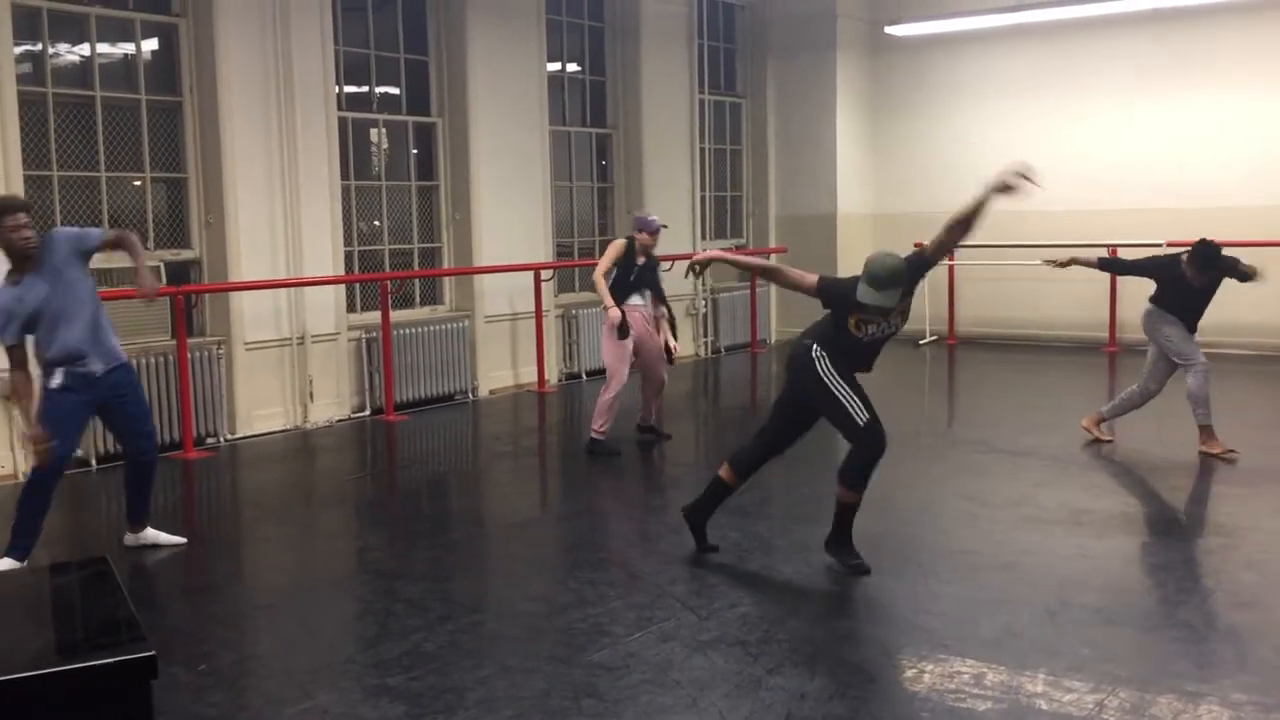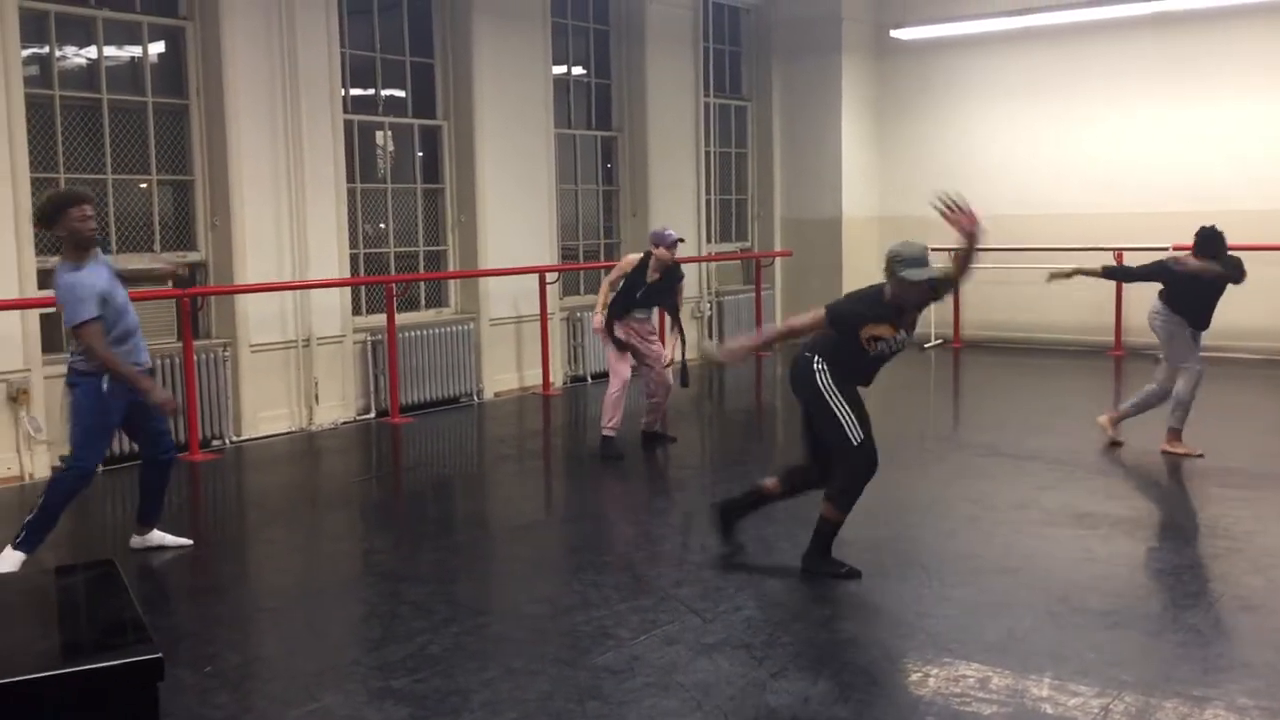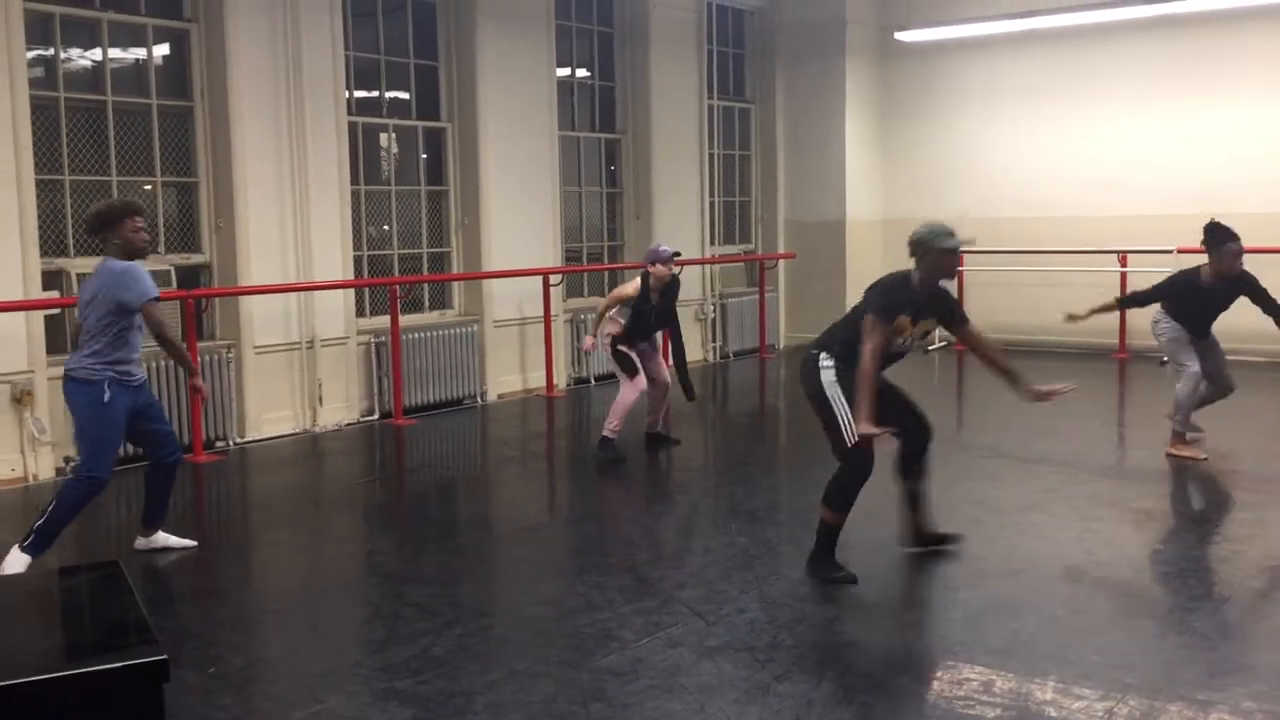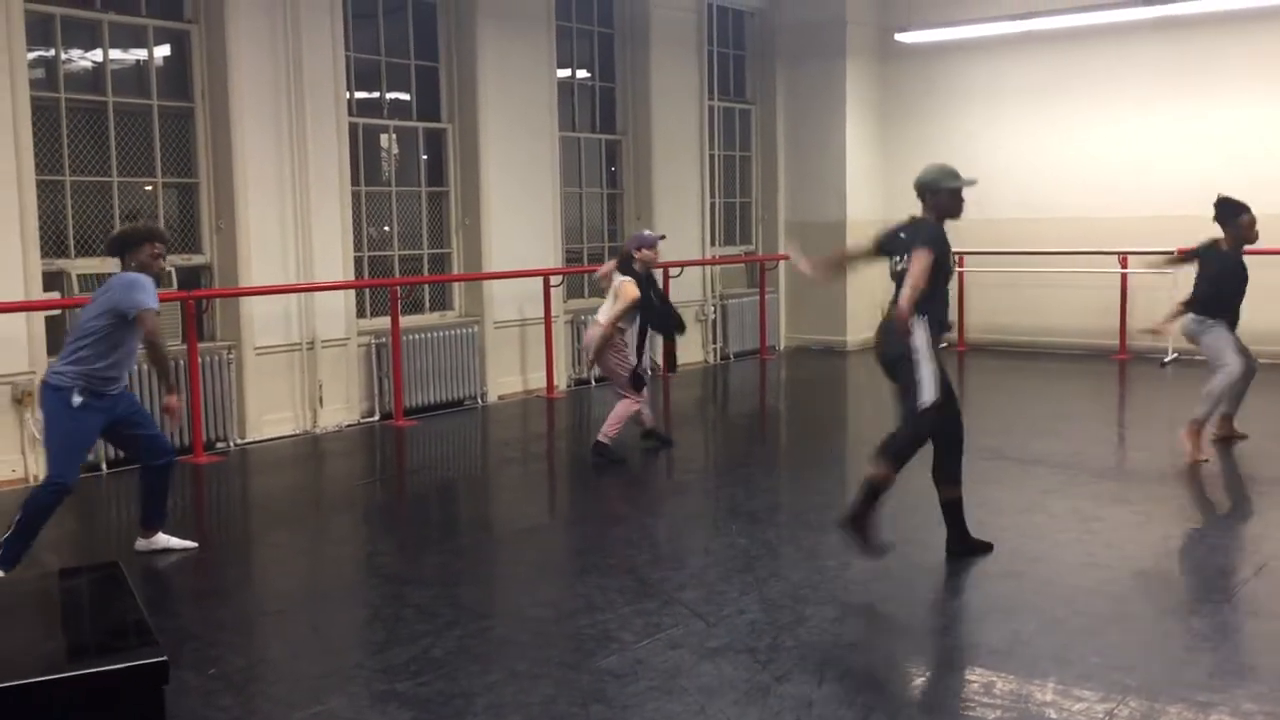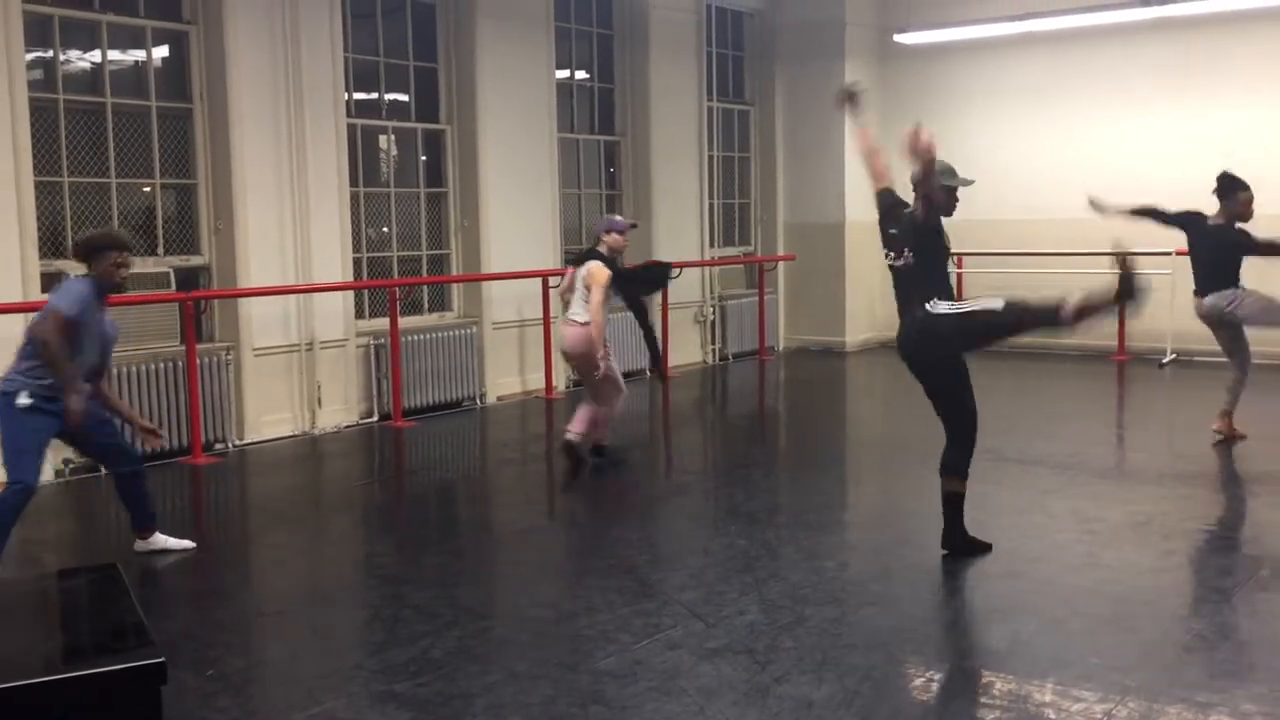
dt=0.2s
person 1, frame 1
left shoulder: (907, 276)
right shoulder: (846, 292)
left elbow: (951, 233)
right elbow: (780, 274)
left wrist: (991, 192)
right wrist: (720, 257)
left hip: (819, 365)
right hip: (818, 363)
left knee: (770, 445)
right knee: (870, 442)
left ankle: (699, 512)
right ankle: (839, 540)
person 1, frame 2
left shoulder: (922, 291)
right shoulder: (859, 305)
left elbow: (957, 273)
right elbow: (797, 324)
left wrist: (971, 240)
right wrist: (744, 346)
left hip: (832, 378)
right hip: (817, 371)
left knee: (823, 470)
right knee: (860, 461)
left ankle: (733, 508)
right ankle: (818, 553)
person 1, frame 3
left shoulder: (939, 300)
right shoulder: (889, 291)
left elbow: (978, 344)
right elbow: (869, 354)
left wrist: (1024, 387)
right wrist: (862, 416)
left hip: (852, 372)
right hip: (828, 367)
left knee: (918, 432)
right knee: (858, 459)
left ankle: (918, 529)
right ankle: (821, 557)
person 1, frame 4
left shoulder: (906, 231)
right shoulder: (930, 233)
left elbow: (856, 253)
right elbow: (918, 270)
left wrist: (818, 267)
right wrist: (906, 303)
left hip: (900, 339)
right hip: (914, 334)
left knee: (949, 431)
right knee: (923, 421)
left ankle: (958, 536)
right ankle: (861, 513)
person 1, frame 5
left shoulder: (892, 219)
right shoulder: (920, 223)
left elbow: (875, 163)
right elbow: (925, 178)
left wrist: (856, 112)
right wrist: (926, 157)
left hip: (913, 341)
right hip: (934, 322)
left knee: (960, 431)
right knee: (1024, 313)
left ankle: (954, 534)
right ankle: (1116, 295)
person 2, frame 1
left shoulder: (62, 243)
left elbow: (124, 236)
left wrist: (143, 271)
left hip: (114, 370)
right hip: (66, 383)
left knee: (144, 451)
right knee: (49, 466)
left ankle: (137, 529)
person 2, frame 2
left shoulder: (93, 255)
right shoulder: (72, 281)
right elbow: (94, 348)
right wrist: (148, 388)
left hip: (134, 371)
right hip: (100, 380)
left knee: (162, 451)
right knee: (82, 467)
left ankle: (144, 531)
person 2, frame 3
left shoulder: (107, 274)
right shoulder: (127, 272)
left elbow: (79, 337)
right elbow: (160, 329)
right wrist: (193, 373)
left hip: (128, 384)
right hip: (96, 386)
left knee: (168, 453)
right knee: (93, 476)
left ankle: (149, 533)
person 2, frame 4
left shoulder: (120, 288)
right shoulder: (137, 284)
right elbow: (152, 336)
right wrist: (170, 391)
left hip: (110, 395)
right hip: (70, 394)
left knee: (161, 453)
right knee: (62, 482)
left ankle: (150, 534)
person 2, frame 5
left shoulder: (106, 326)
right shoulder: (79, 290)
left elbow: (95, 384)
right elbow: (45, 332)
left wrist: (136, 420)
right wrist: (72, 393)
left hip: (69, 400)
left knee: (128, 461)
left ankle: (146, 535)
person 3, frame 1
left shoulder: (1218, 263)
right shoulder: (1165, 264)
left elbow: (1246, 274)
right elbow: (1119, 265)
left wrist: (1248, 271)
right wrist: (1074, 260)
left hip: (1182, 328)
right hip: (1160, 319)
left knee: (1149, 387)
right knee: (1198, 365)
left ankle: (1095, 419)
right ankle: (1207, 438)
person 3, frame 2
left shoulder: (1226, 265)
right shoulder: (1172, 267)
left elbow: (1237, 274)
right elbow: (1124, 273)
left wrist: (1203, 267)
right wrist: (1075, 271)
left hip: (1191, 327)
right hip: (1168, 318)
left knee: (1165, 386)
right knee: (1192, 369)
left ankle: (1113, 418)
right ankle: (1172, 439)
person 3, frame 3
left shoulder: (1241, 279)
right shoulder: (1186, 280)
right elbow: (1139, 298)
right wrist: (1090, 312)
left hip: (1200, 333)
right hip: (1170, 325)
left knee: (1224, 385)
right knee: (1192, 373)
left ankle: (1182, 414)
right ankle: (1177, 442)
person 3, frame 4
left shoulder: (1214, 248)
right shoulder: (1224, 265)
left elbow: (1191, 254)
right elbow: (1198, 297)
left wrist: (1168, 260)
right wrist: (1168, 320)
left hip: (1216, 323)
right hip: (1205, 324)
left knee: (1248, 367)
right knee: (1233, 369)
left ankle: (1224, 425)
right ankle: (1193, 430)
person 3, frame 5
left shoulder: (1195, 221)
right shoulder: (1234, 237)
left elbow: (1157, 214)
left wrist: (1113, 208)
left hip: (1206, 305)
right hip: (1227, 299)
left knee: (1240, 360)
left ankle: (1225, 420)
person 4, frame 1
left shoulder: (652, 264)
right shoulder: (621, 247)
left elbow: (659, 303)
right elbow: (598, 275)
left wrist: (668, 335)
right wrist: (610, 306)
left hip: (645, 321)
right hip: (619, 321)
left knee: (657, 378)
right knee: (617, 380)
left ankle: (647, 425)
right ankle: (597, 438)
person 4, frame 2
left shoulder: (674, 277)
right shoulder: (633, 262)
left elbow: (675, 315)
right elbow: (607, 283)
left wrist: (671, 346)
right wrist: (599, 312)
left hip: (645, 327)
right hip: (618, 324)
left knee: (662, 381)
right knee: (621, 376)
left ankle: (651, 431)
right ankle: (608, 437)
person 4, frame 3
left shoulder: (672, 287)
right shoulder: (633, 290)
right elbow: (605, 305)
left wrist: (659, 348)
right wrist: (592, 335)
left hip: (644, 338)
right hip: (618, 336)
left knee: (661, 381)
right knee: (637, 384)
left ankle: (653, 432)
right ankle: (607, 439)
person 4, frame 4
left shoulder: (624, 265)
right shoulder: (633, 291)
left elbow: (601, 274)
right elbow: (608, 323)
right wrist: (593, 354)
left hip: (612, 335)
right hip: (607, 340)
left knee: (637, 383)
right knee: (634, 393)
left ankle: (648, 427)
right ankle: (602, 443)
person 4, frame 5
left shoulder: (585, 260)
right shoulder: (601, 271)
left elbow: (564, 292)
right elbow: (596, 313)
right wrist: (599, 353)
left hip: (569, 332)
right hip: (585, 336)
left knee: (598, 393)
right knee: (612, 391)
left ankle: (574, 438)
right ankle: (595, 444)
